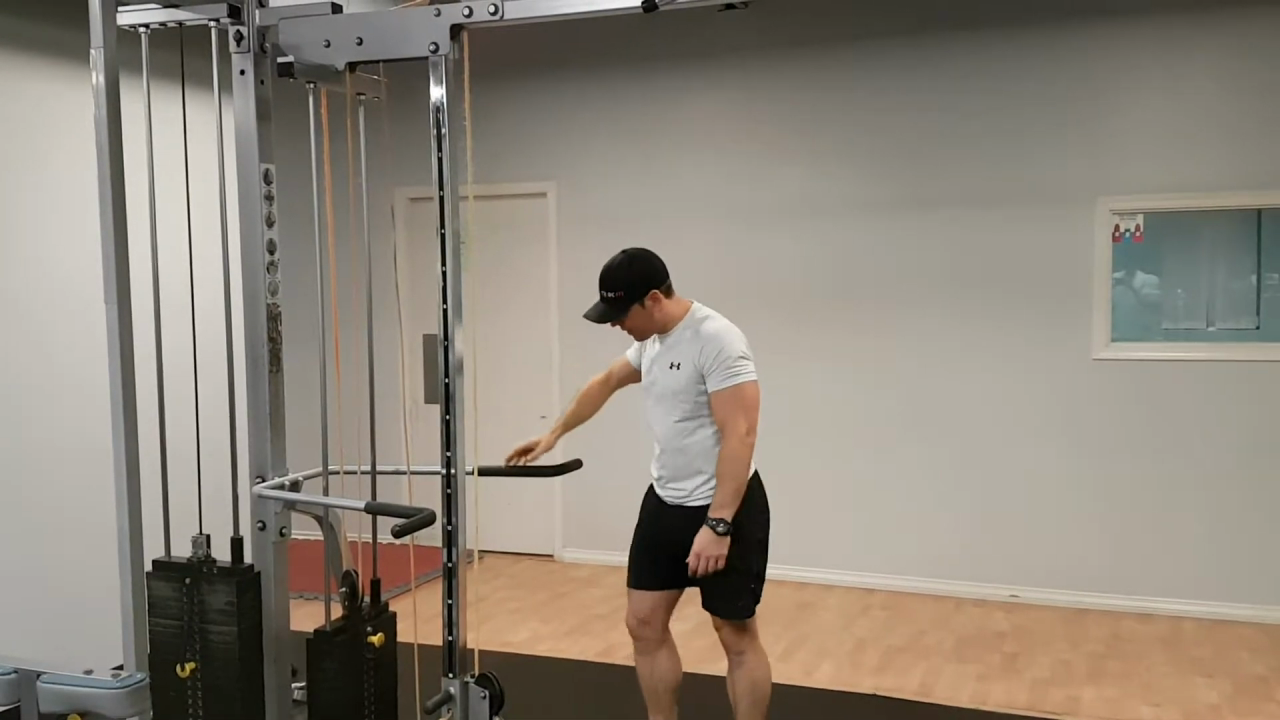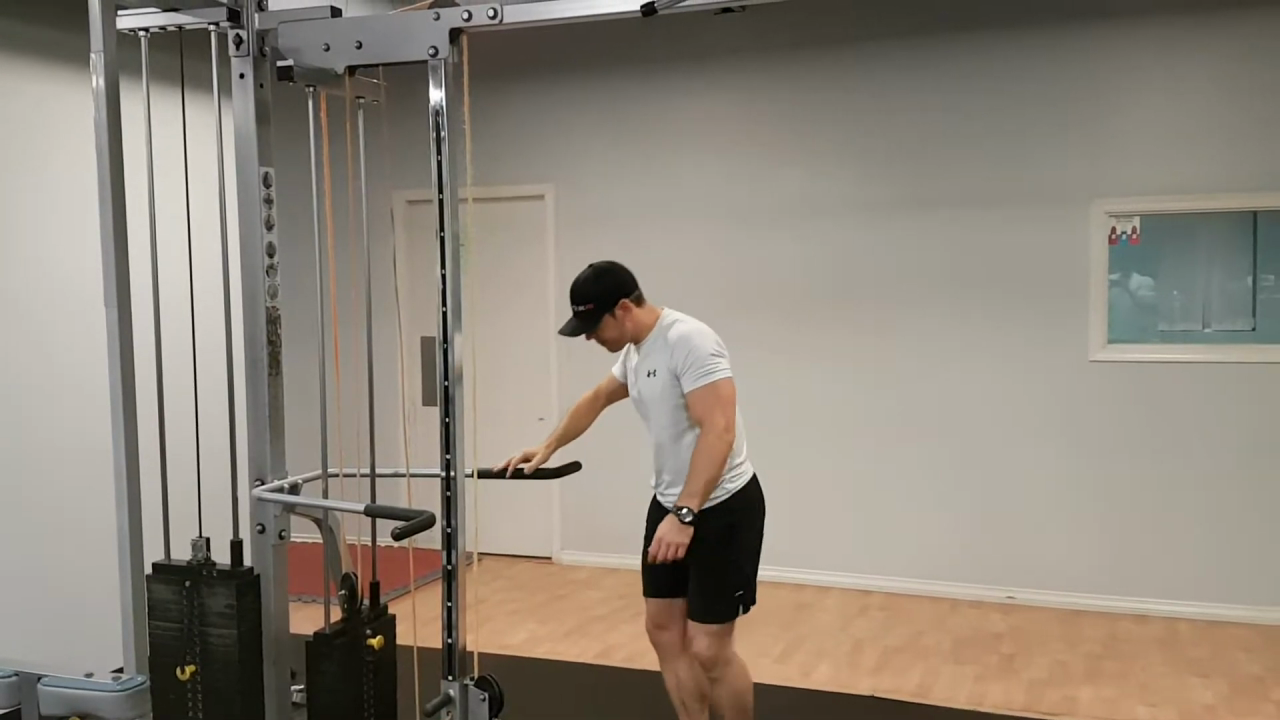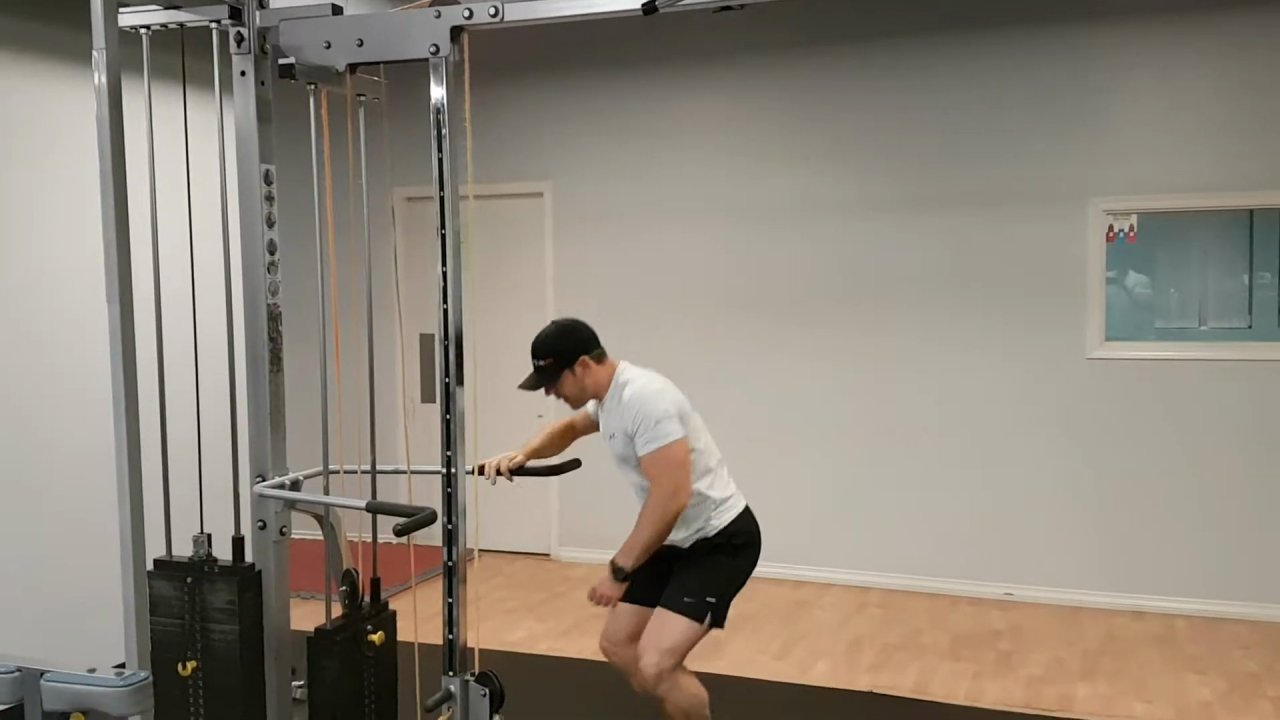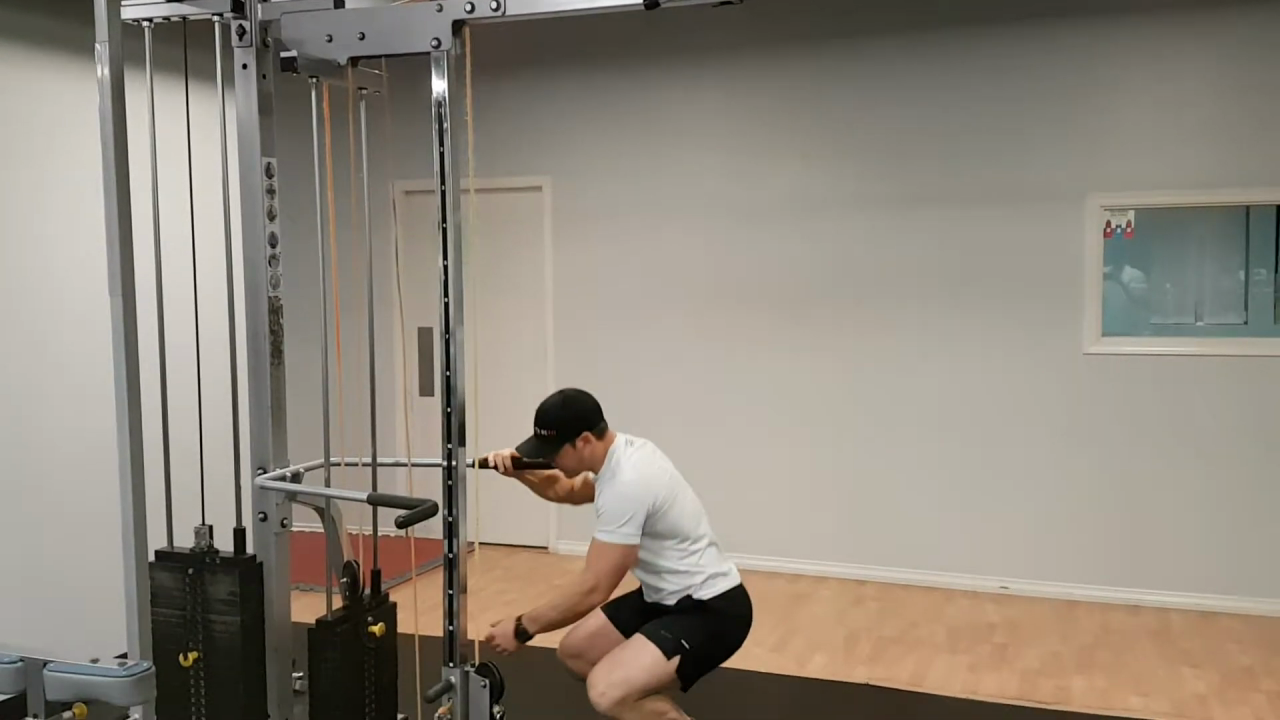
dt=0.3s
person 1, frame 1
left shoulder: (717, 340)
right shoulder: (651, 341)
left elbow: (739, 436)
right elbow: (607, 381)
left wrist: (718, 525)
right wrist: (552, 434)
left hip: (723, 508)
right hip: (665, 503)
left knee: (737, 636)
right knee: (643, 625)
person 1, frame 2
left shoulder: (688, 340)
right shoulder: (636, 352)
left elbow: (719, 432)
right elbow: (597, 400)
left wrist: (683, 516)
right wrist: (546, 448)
left hip: (725, 510)
right hip: (672, 502)
left knee: (708, 650)
right knee: (663, 632)
person 1, frame 3
left shoulder: (643, 398)
right shoulder: (610, 395)
left elbow: (671, 497)
right elbow: (569, 428)
left wrist: (620, 569)
right wrist: (522, 454)
left hip: (720, 540)
right hip: (674, 538)
left knee: (655, 663)
right knee: (617, 645)
person 1, frame 4
left shoulder: (626, 485)
right shoulder: (623, 453)
left elbow: (593, 587)
right elbow: (572, 491)
left wrist: (522, 628)
right wrist: (521, 473)
left hip: (711, 612)
left knee: (606, 691)
right knee: (576, 651)
